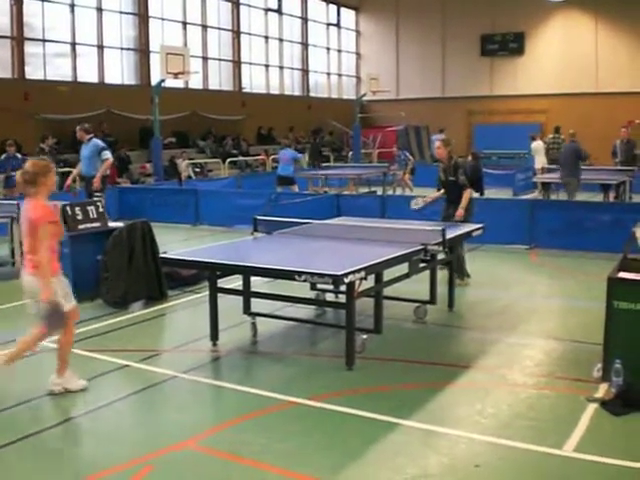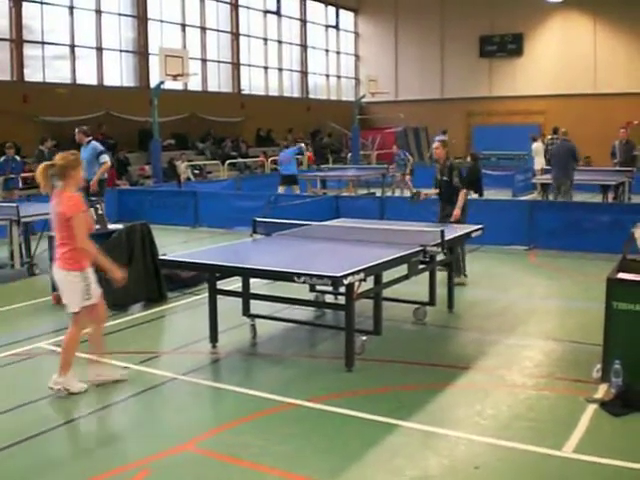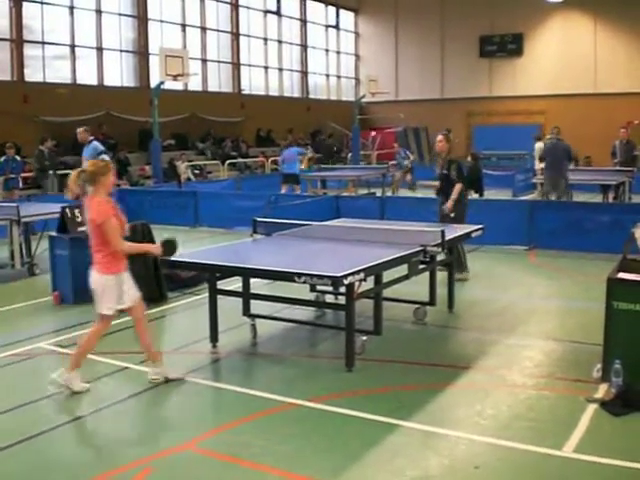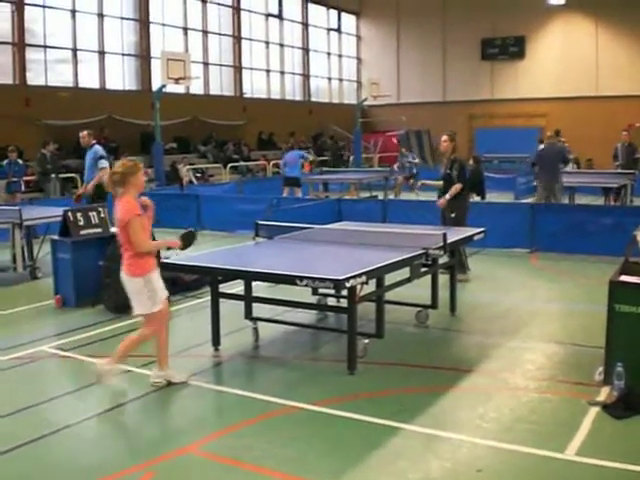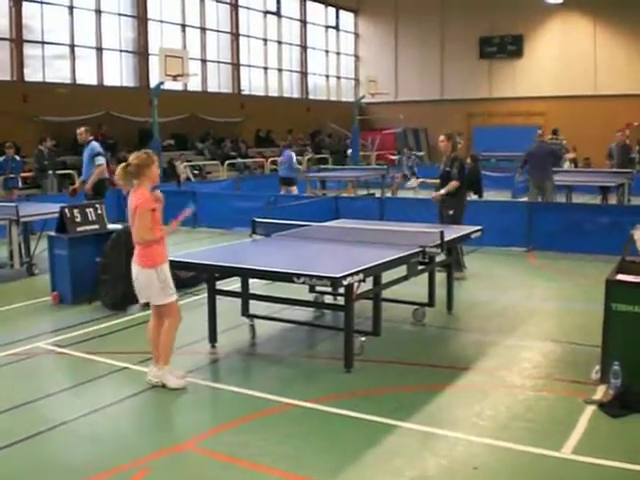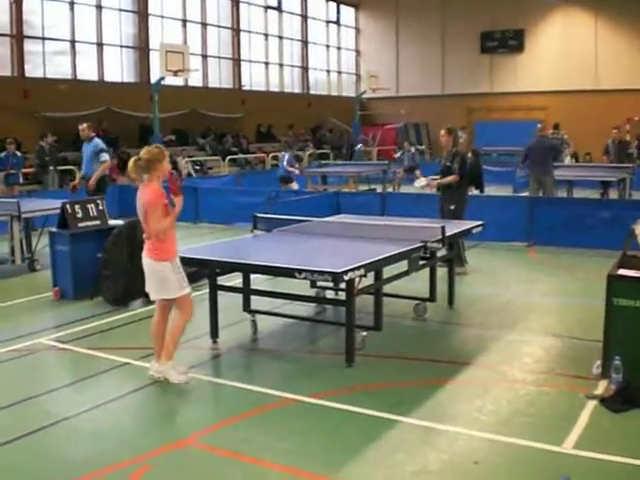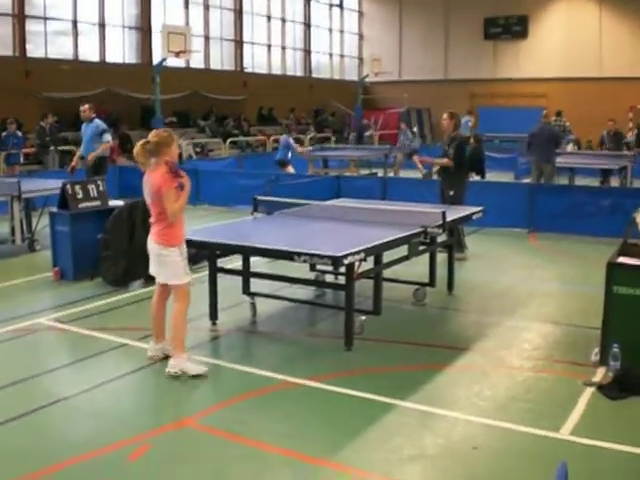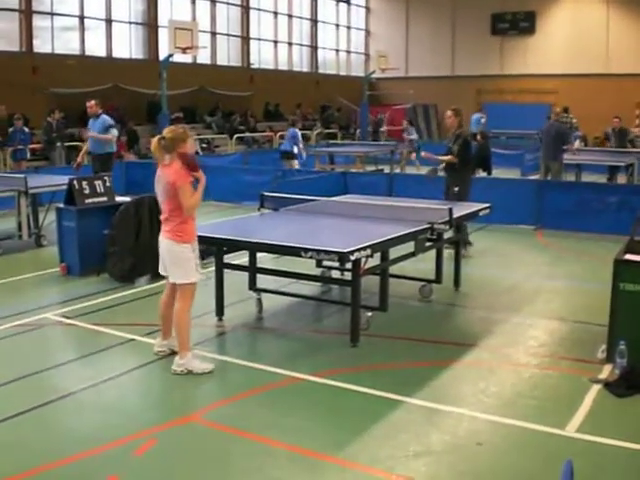
dt=0.2s
person 1, frame 1
left shoulder: (31, 204)
right shoulder: (44, 209)
right elbow: (43, 250)
right wrist: (48, 287)
left hip: (31, 272)
right hip: (45, 274)
left knee: (46, 328)
right knee: (69, 321)
right ankle: (61, 377)
person 1, frame 2
left shoulder: (59, 197)
right shoulder: (73, 200)
right elbow: (84, 243)
left wrist: (86, 214)
right wrist: (112, 268)
left hip: (64, 266)
right hip: (74, 268)
left knee: (99, 314)
right knee: (79, 323)
left ankle: (98, 367)
right ankle: (62, 378)
person 1, frame 3
left shoulder: (96, 202)
right shoulder: (101, 207)
left elbow: (121, 231)
right elbow: (119, 246)
left wrist: (116, 211)
right wrist: (149, 248)
left hip: (116, 271)
right hip: (109, 273)
left knee: (140, 316)
right knee: (101, 326)
left ankle: (157, 367)
right ankle: (69, 373)
person 1, frame 4
left shoulder: (127, 203)
right shoulder: (130, 206)
right elbow: (142, 245)
left wrist: (149, 211)
right wrist: (168, 243)
left hip: (147, 270)
right hip: (139, 273)
left knee: (164, 318)
right knee: (152, 327)
left ankle: (161, 371)
right ankle: (110, 363)
person 1, frame 5
left shoulder: (139, 195)
right shoulder: (144, 197)
right elbow: (142, 236)
left wrist: (159, 205)
right wrist: (169, 229)
left hip: (151, 263)
right hip: (151, 265)
left knee: (159, 316)
right knee: (173, 316)
left ankle: (158, 368)
right ankle: (161, 371)
person 1, frame 6
left shoulder: (146, 189)
right shoulder: (156, 192)
right elbow: (157, 230)
left wrist: (172, 205)
right wrist: (176, 209)
left hip: (154, 257)
right hip: (163, 258)
left knee: (162, 310)
right knee: (185, 310)
left ankle: (159, 363)
right ankle: (164, 364)
person 1, frame 7
left shoulder: (152, 173)
right shoulder: (165, 176)
right elbow: (173, 213)
left wrist: (178, 183)
right wrist: (186, 187)
left hip: (158, 239)
right hip: (170, 243)
left knee: (161, 293)
right knee: (181, 300)
left ankle: (157, 345)
right ankle: (178, 359)
person 1, frame 8
left shoulder: (163, 170)
right shoulder: (180, 171)
right elbow: (189, 208)
right wrist: (201, 182)
left hip: (168, 237)
right hip: (182, 240)
left knee: (171, 291)
right knee: (185, 299)
left ankle: (164, 341)
right ankle: (183, 358)
person 2, frame 1
left shoulder: (458, 165)
right shoulder: (442, 167)
left elbow: (467, 189)
left wrist: (462, 208)
right wrist: (432, 197)
left hip: (461, 207)
right hip: (449, 205)
left ankle: (462, 276)
right ankle: (450, 263)
person 2, frame 2
left shoulder: (453, 167)
right shoulder: (439, 168)
left elbow: (462, 189)
left wrist: (458, 208)
right wrist: (428, 193)
left hip: (455, 207)
right hip: (445, 206)
left ankle: (460, 274)
person 2, frame 3
left shoulder: (453, 162)
right shoulder: (441, 161)
left elbow: (459, 183)
left wrist: (452, 201)
left hip: (455, 203)
right hip: (445, 201)
left ankle: (462, 270)
right ankle: (451, 263)
person 2, frame 4
left shoulder: (457, 162)
right shoulder: (446, 161)
left elbow: (459, 184)
left wrist: (446, 198)
right wrist: (426, 182)
left hip: (457, 203)
right hip: (448, 203)
left ankle: (463, 271)
right ankle: (453, 265)
person 2, frame 5
left shoulder: (457, 160)
right shoulder: (445, 160)
left elbow: (457, 182)
left wrist: (441, 192)
left hip: (455, 202)
right hip: (445, 201)
left ankle: (459, 269)
right ankle: (450, 263)
person 2, frame 6
left shoulder: (458, 155)
right shoulder: (446, 155)
left elbow: (456, 177)
left wrist: (437, 182)
right wrist: (434, 179)
left hip: (456, 197)
right hip: (446, 195)
left ankle: (460, 264)
right ankle: (451, 258)
person 2, frame 7
left shoulder: (457, 140)
right shoulder: (448, 138)
left elbow: (450, 161)
left wrist: (430, 160)
right wrist: (437, 168)
left hip: (455, 182)
right hip: (447, 181)
left ankle: (460, 249)
right ankle: (451, 244)
person 2, frame 8
left shoulder: (462, 137)
right shoulder: (454, 135)
left elbow: (455, 158)
left wrist: (433, 157)
right wrist: (443, 166)
left hip: (460, 179)
right hip: (452, 177)
left ankle: (464, 245)
right ankle: (458, 241)
